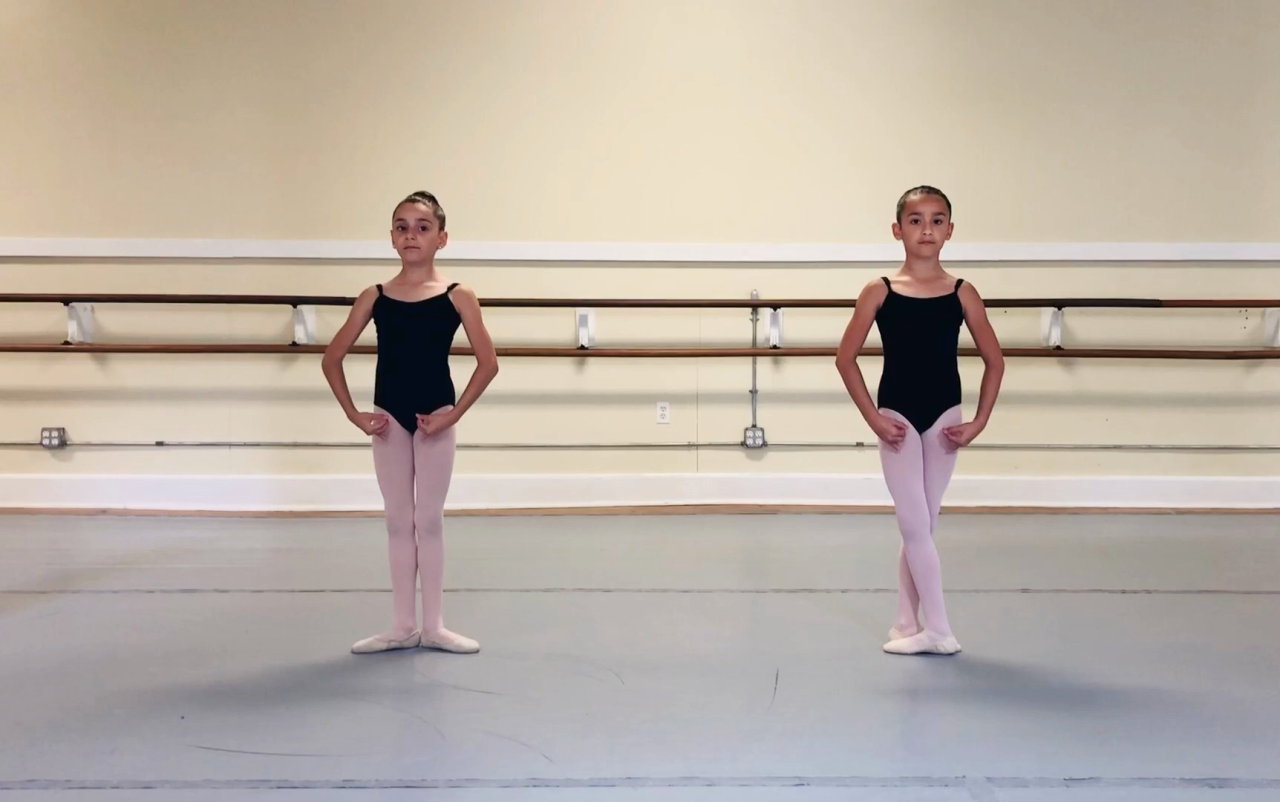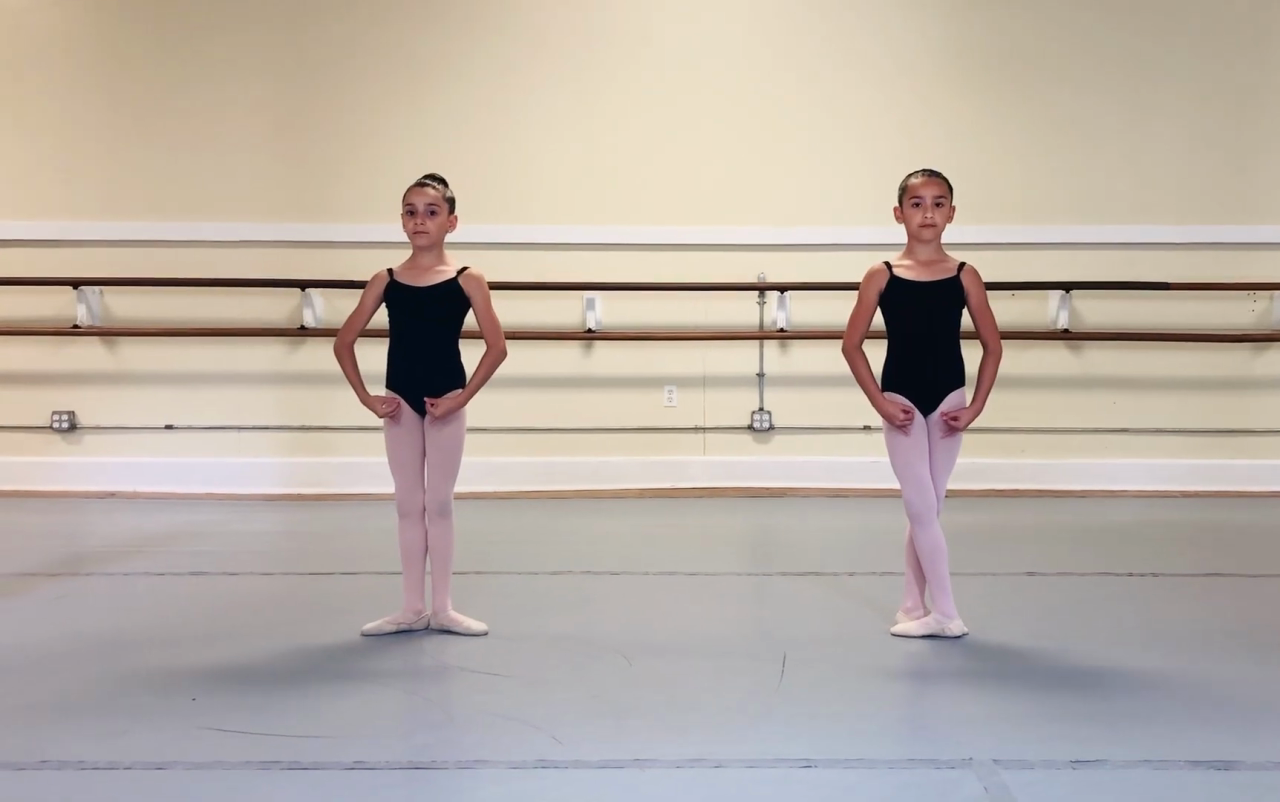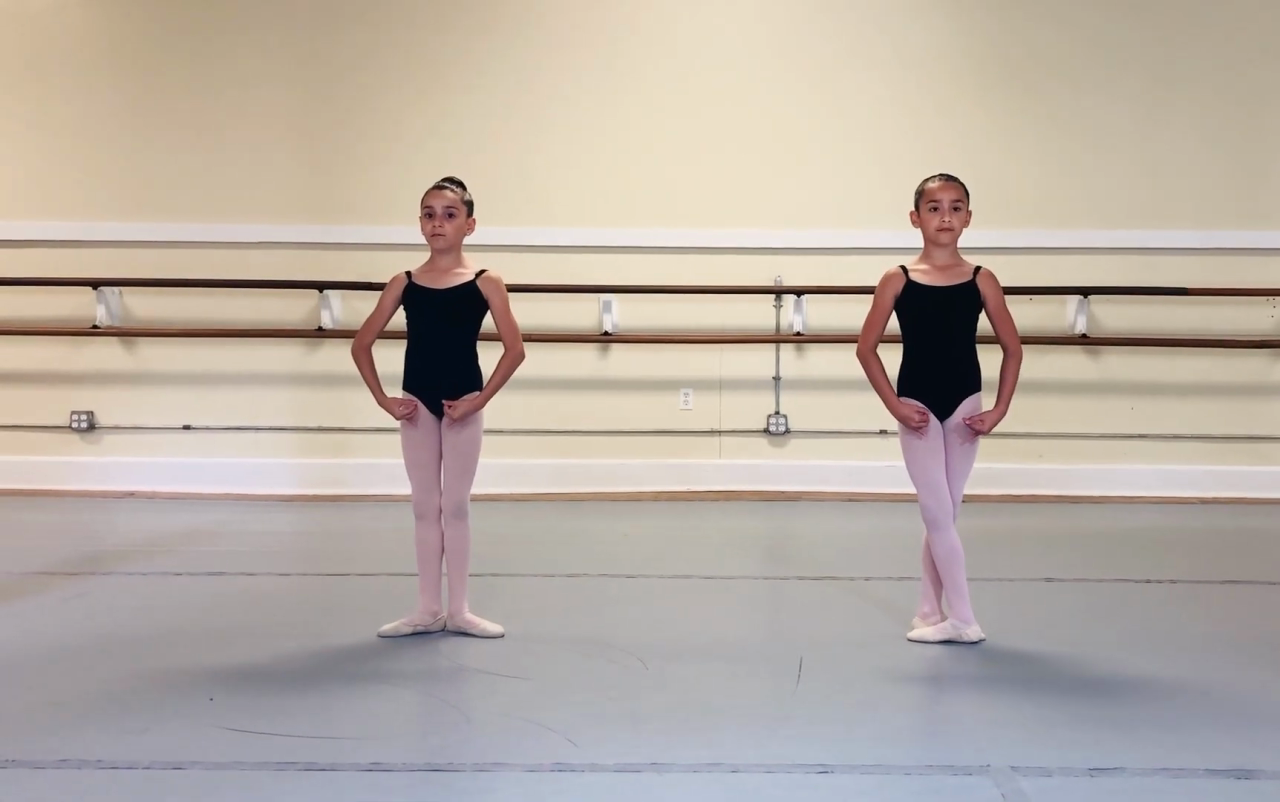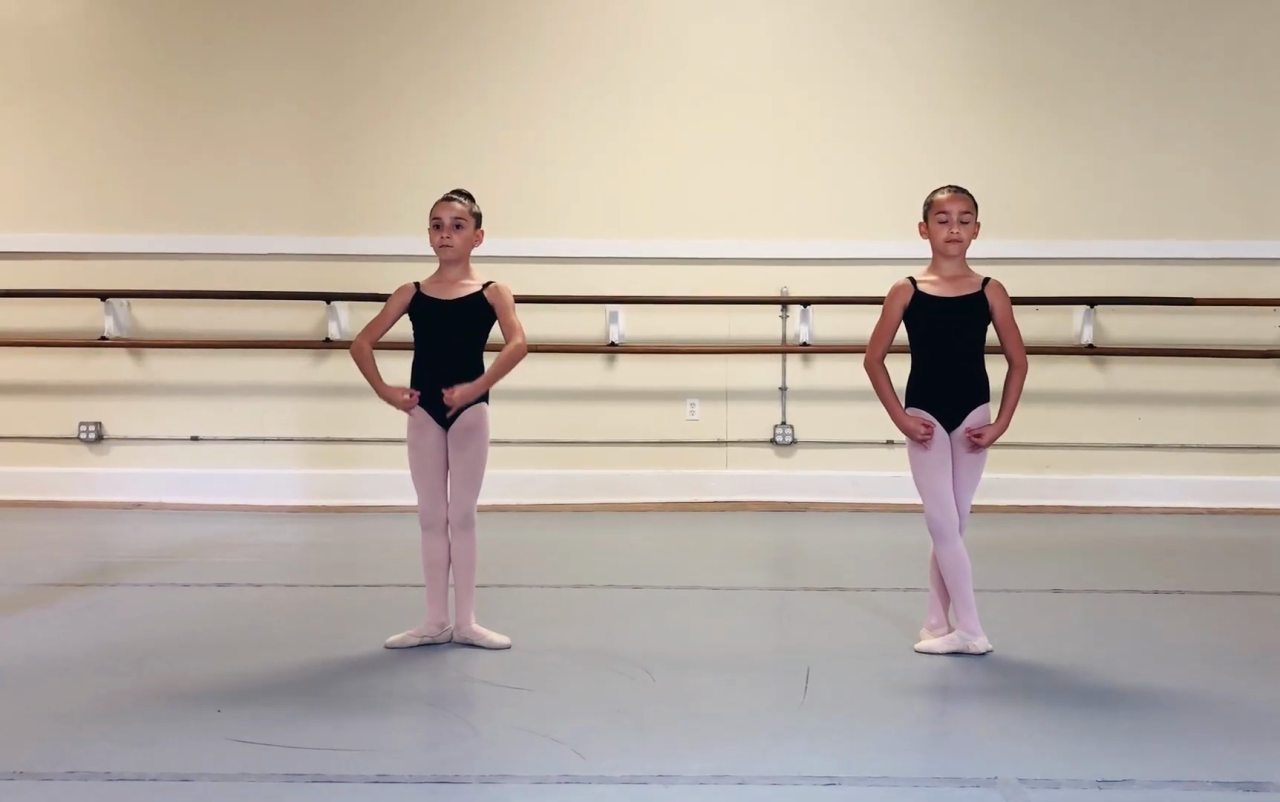
dt=0.7s
person 1, frame 1
left shoulder: (962, 293)
right shoulder: (879, 291)
left elbow: (994, 360)
right elbow: (846, 357)
left wrist: (980, 420)
right wrist: (872, 417)
left hip: (943, 416)
right hip: (897, 416)
left knee: (922, 526)
right knee: (914, 525)
left ankle: (907, 625)
right ankle: (937, 630)
person 1, frame 2
left shoulder: (965, 275)
right shoulder: (881, 276)
left elbow: (991, 345)
right elbow: (852, 344)
left wrist: (976, 406)
right wrist: (879, 402)
left hip: (948, 400)
right hip: (902, 400)
left knee: (928, 510)
right knee: (921, 509)
left ankle: (914, 608)
right ankle: (945, 613)
person 1, frame 3
left shoulder: (981, 280)
right shoulder: (897, 280)
left elbow: (1012, 347)
right elbow: (866, 347)
left wrist: (1000, 408)
right wrist: (894, 405)
left hip: (964, 404)
right hip: (917, 405)
left knee: (944, 515)
right knee: (937, 514)
left ankle: (930, 613)
right ankle: (962, 618)
person 1, frame 4
left shoulder: (990, 291)
right shoulder: (905, 291)
left elbow: (1017, 360)
right elbow: (873, 358)
left wrist: (1001, 422)
right wrist: (900, 417)
left hip: (972, 414)
right hip: (925, 414)
left knee: (954, 525)
right knee: (943, 524)
left ankle: (937, 624)
right ankle: (970, 629)
person 2, frame 1
left shoulder: (457, 296)
right shoulder: (374, 297)
left elbow: (488, 362)
right elbow: (331, 359)
left wrist: (455, 413)
right wrist: (354, 414)
left hip: (435, 418)
right hip: (389, 419)
left knee: (429, 521)
right knee: (399, 522)
left ankle: (433, 625)
right ankle: (403, 625)
person 2, frame 2
left shoulder: (468, 280)
right shoulder: (385, 281)
left elbow: (497, 347)
right elbow: (343, 342)
left wrist: (464, 396)
right wrist: (367, 398)
left hip: (445, 403)
right hip: (400, 403)
left knee: (440, 504)
right knee: (408, 505)
left ankle: (442, 607)
right ankle: (413, 607)
person 2, frame 3
left shoulder: (485, 283)
right shoulder: (404, 283)
left elbow: (515, 349)
right elbow: (361, 344)
left wrist: (482, 398)
right wrist: (383, 399)
left hip: (463, 403)
right hip: (417, 403)
left knee: (456, 506)
right knee: (425, 506)
left ankle: (458, 610)
right ankle: (428, 609)
person 2, frame 4
left shoulder: (492, 292)
right shoulder: (411, 293)
left elbow: (518, 344)
right elbow: (361, 343)
left wrist: (479, 386)
right wrist: (383, 389)
left hip: (469, 411)
right hip: (423, 410)
left knee: (463, 516)
right knee: (431, 516)
left ankle: (465, 620)
right ankle: (435, 620)
